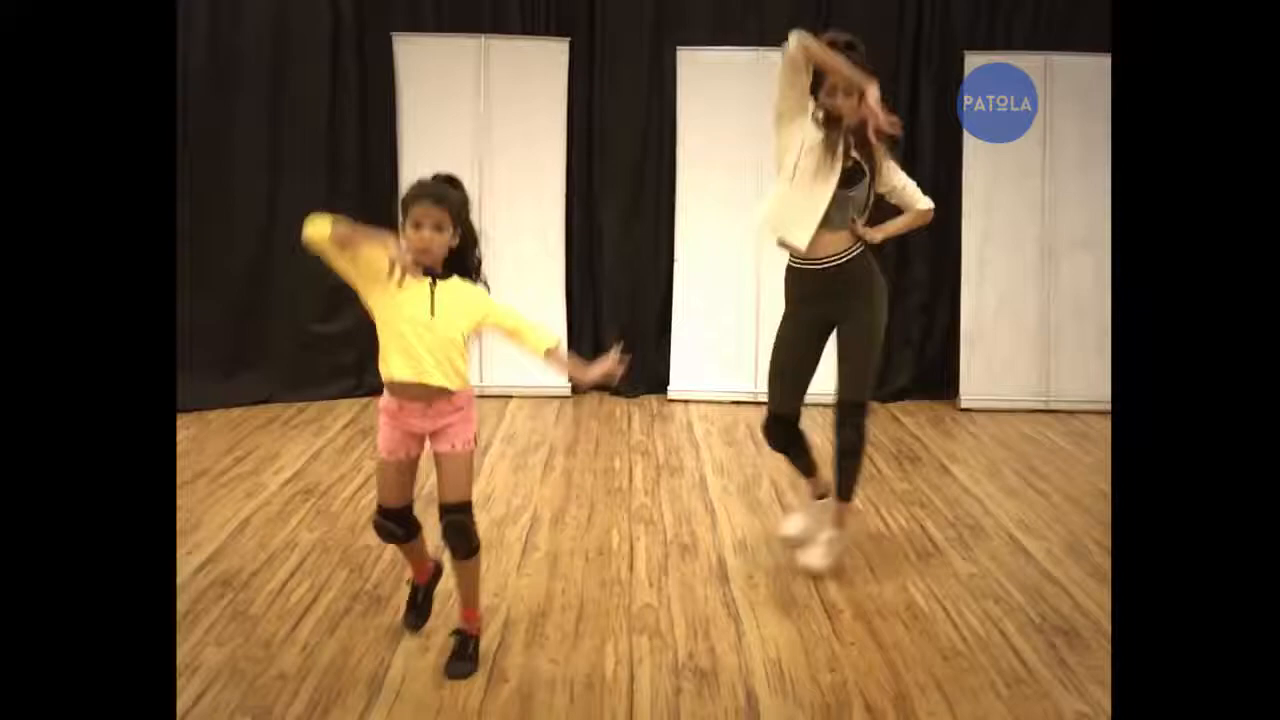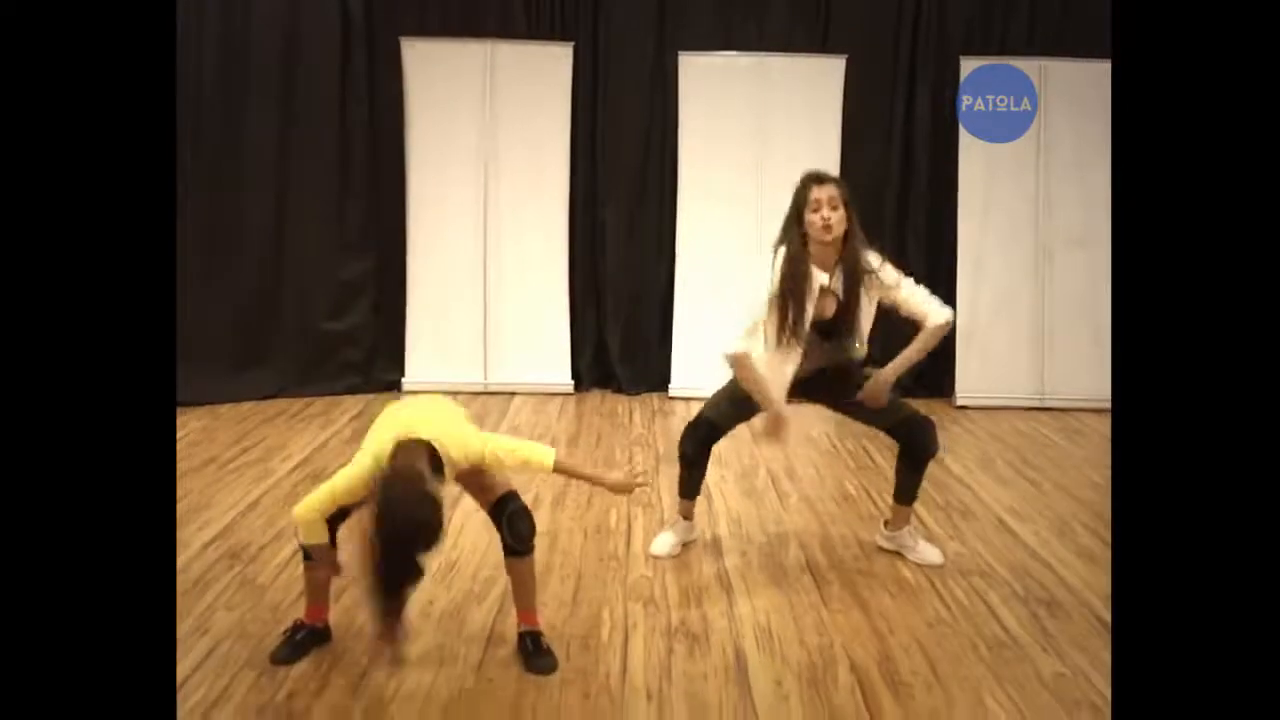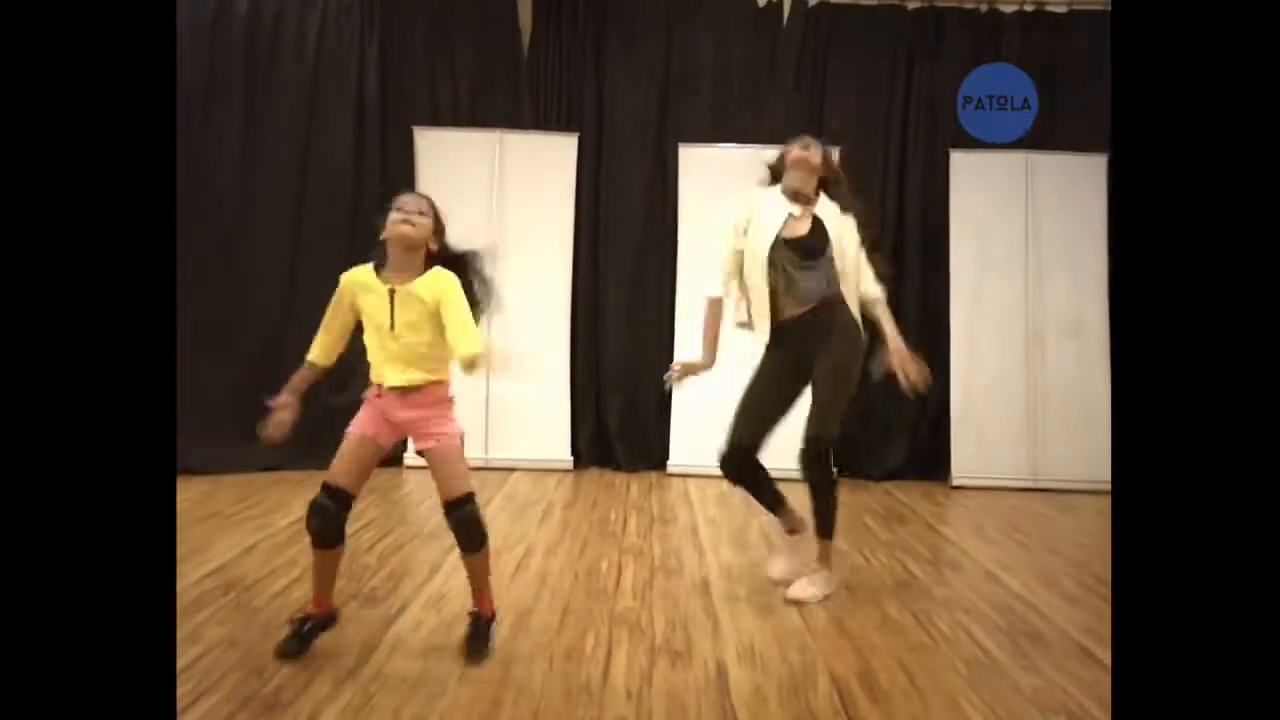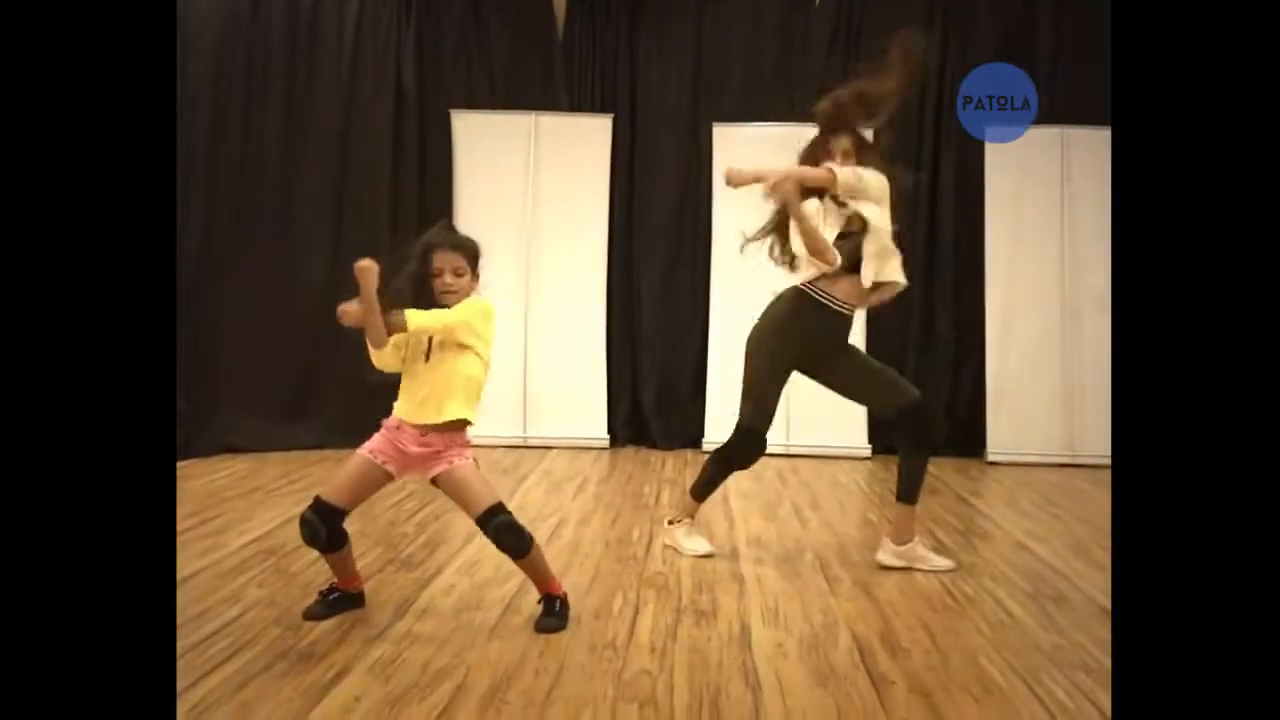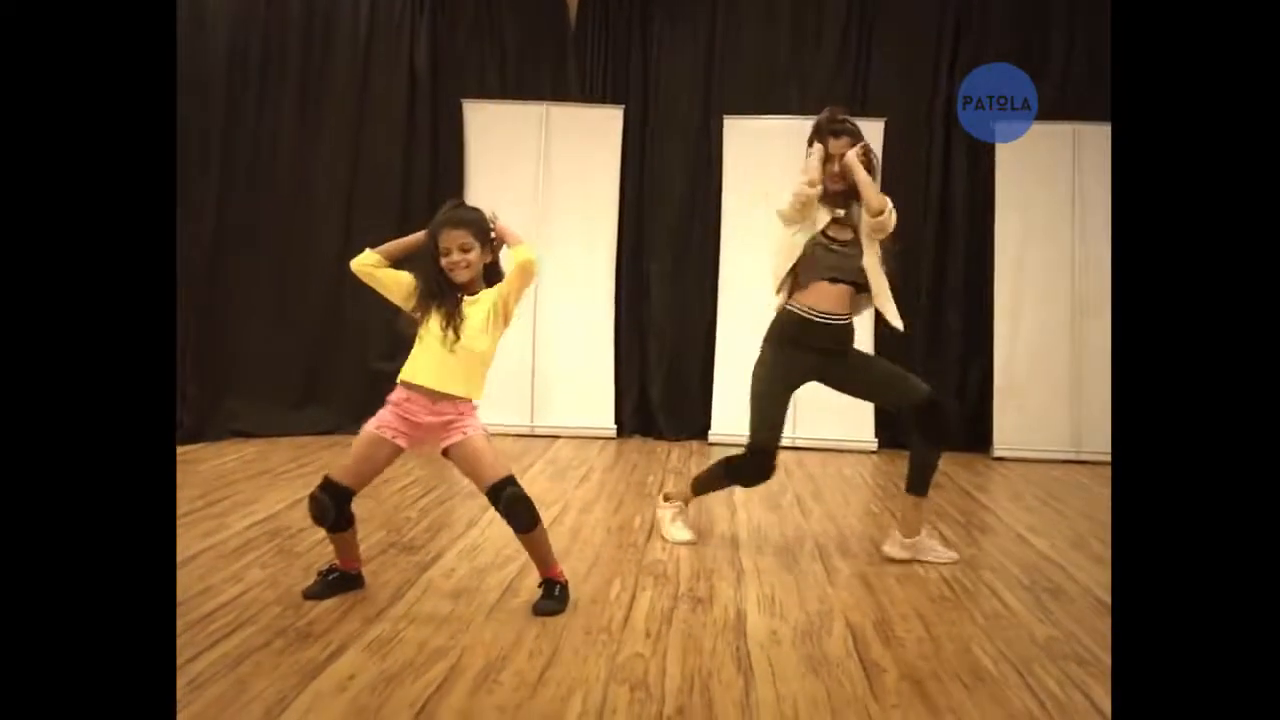
dt=0.7s
person 1, frame 1
left shoulder: (871, 151)
right shoulder: (799, 128)
left elbow: (923, 208)
right elbow: (798, 45)
left wrist: (877, 234)
right wrist: (862, 81)
left hip: (858, 285)
right hip: (805, 289)
left knee: (852, 407)
right knee: (778, 420)
left ankle: (835, 525)
right ankle: (819, 495)
person 1, frame 2
left shoulder: (870, 270)
right shoulder: (785, 273)
left elbow: (939, 319)
right elbow: (737, 351)
left wrist: (891, 372)
right wrist: (772, 408)
left hip: (838, 374)
right hip: (777, 371)
left knee: (919, 432)
right knee: (698, 433)
left ankle: (897, 528)
right ankle: (684, 522)
person 1, frame 3
left shoulder: (837, 218)
right shoulder: (755, 211)
left elbow: (867, 286)
right elbow: (723, 283)
left wrist: (895, 344)
right wrist: (708, 352)
left hip: (835, 342)
right hip: (786, 347)
left knee: (815, 452)
right knee: (735, 457)
left ankle: (823, 563)
right ankle: (793, 531)
person 1, frame 4
left shoulder: (873, 186)
right shoulder: (809, 207)
right elbow: (826, 259)
left wrist: (761, 176)
right wrist: (792, 205)
left hip: (831, 343)
right hip: (786, 327)
left knee: (918, 417)
right knee: (746, 443)
left ankle: (902, 540)
right ankle: (682, 520)
person 1, frame 5
left shoulder: (870, 212)
right shoulder: (803, 208)
left elbow: (880, 215)
right elbow: (808, 188)
left wrist: (858, 165)
right wrist: (814, 159)
left hip: (839, 349)
right hip: (792, 340)
left knee: (929, 409)
right knee: (759, 463)
left ankle: (909, 534)
right ankle: (675, 501)
person 2, frame 1
left shoulder: (467, 295)
right shoulder: (377, 271)
left elbow: (522, 330)
right elbow: (314, 231)
left wrist: (581, 371)
right wrist: (383, 244)
left hip: (451, 409)
right hip: (397, 408)
left knee: (457, 520)
right knee: (390, 517)
left ankle: (468, 628)
right ankle: (425, 572)
person 2, frame 2
left shoulder: (464, 449)
right shoulder: (370, 468)
left elbow: (540, 455)
right elbow: (304, 515)
left wrist: (604, 480)
right wrist: (323, 562)
left hip: (448, 448)
right hip: (397, 440)
left knee: (516, 521)
right knee: (317, 525)
left ankle: (529, 630)
right ankle: (314, 622)
person 2, frame 3
left shoulder: (443, 283)
right shoulder: (355, 282)
left elbow: (468, 348)
right elbow: (326, 344)
left wrist: (469, 356)
right wrist: (288, 399)
left hip: (431, 406)
right hip: (379, 403)
left knee: (462, 514)
right knee: (326, 509)
left ankle: (482, 612)
right ankle: (319, 611)
person 2, frame 4
left shoulder: (479, 312)
right shoulder: (414, 329)
left elbow: (420, 321)
right elbow: (386, 359)
left wrist: (372, 314)
right wrist: (368, 293)
left hip: (447, 446)
right hip: (397, 436)
left knee: (501, 525)
right knee: (316, 521)
left ankle: (553, 595)
right ankle: (348, 588)
person 2, frame 5
left shoulder: (498, 301)
right shoulder: (425, 295)
left elbow: (527, 258)
right elbow: (364, 264)
left wrist: (504, 235)
right wrist: (420, 238)
left hip: (456, 416)
right hip: (402, 408)
left knee: (509, 496)
right knee: (326, 499)
left ankle: (554, 580)
right ankle: (347, 569)
